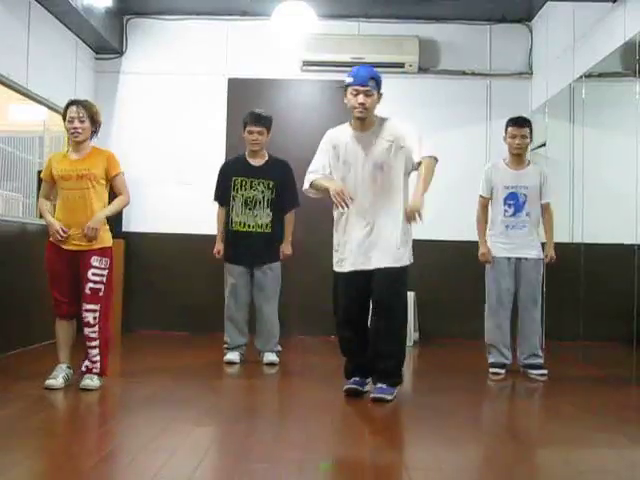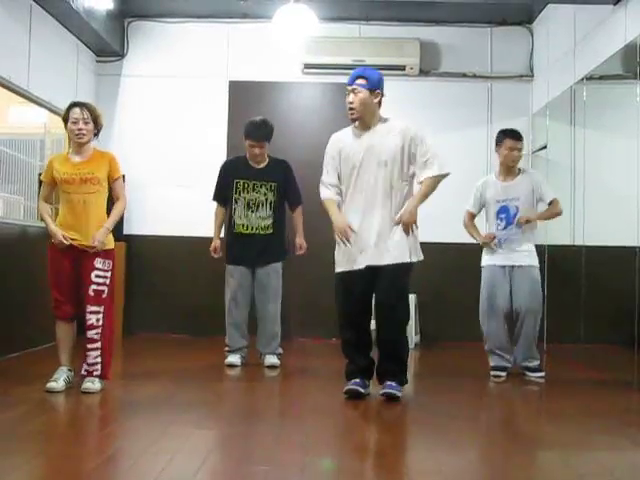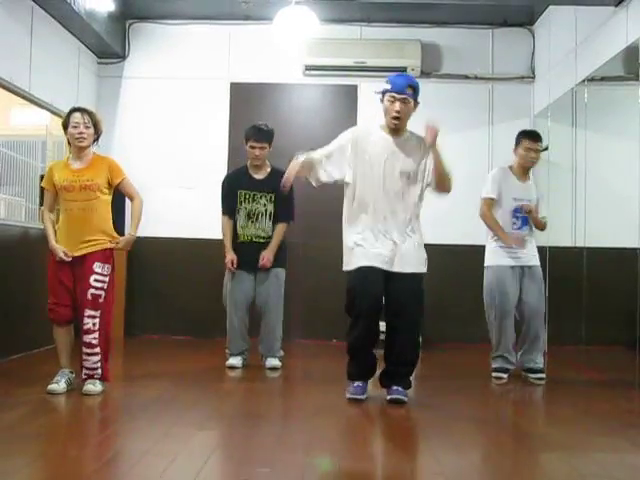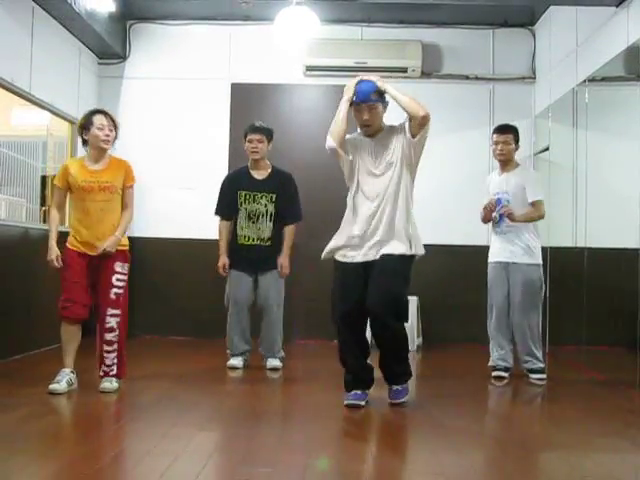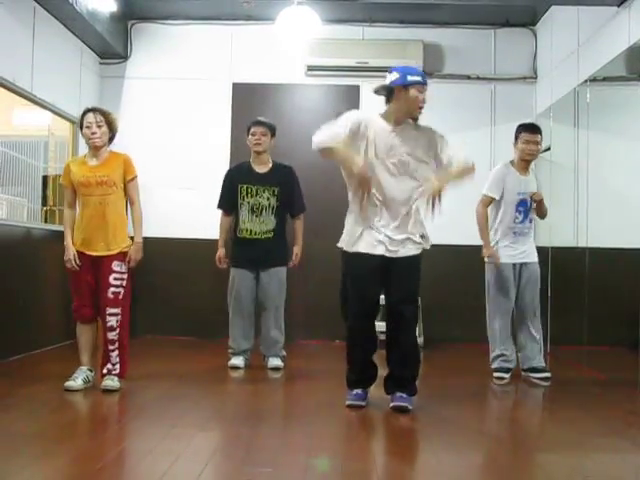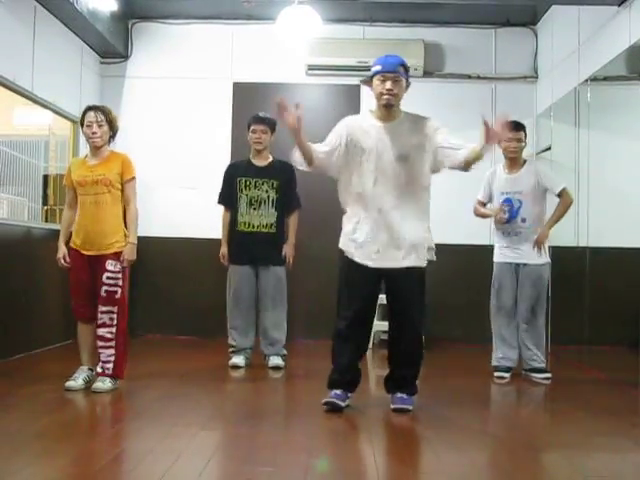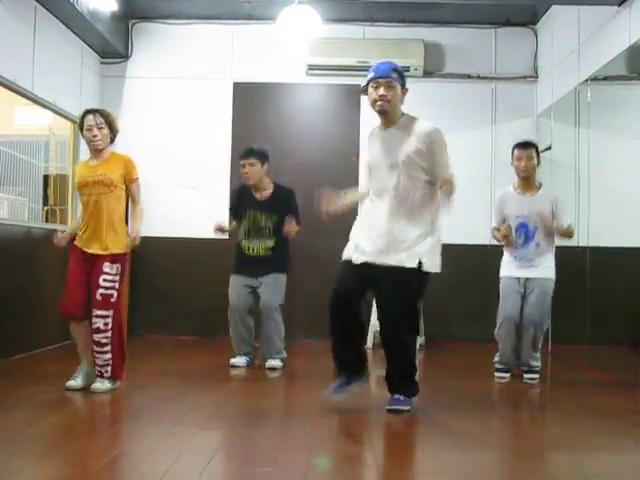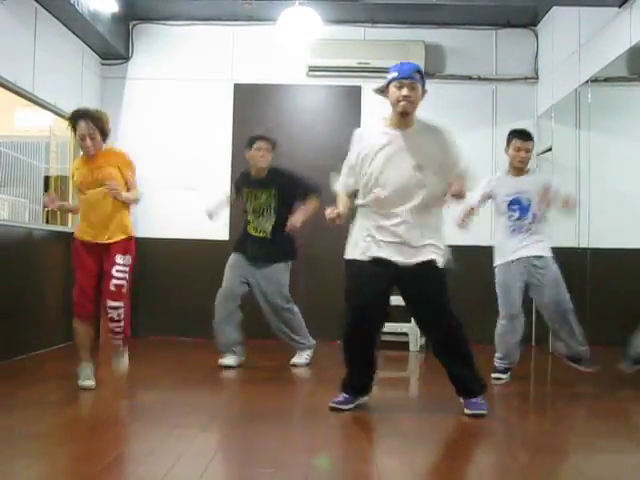
dt=0.5s
person 1, frame 1
left shoulder: (395, 131)
right shoulder: (333, 138)
left elbow: (427, 158)
right elbow: (312, 181)
left wrist: (418, 197)
right wrist: (331, 184)
left hip: (389, 241)
right hip: (349, 242)
left knee: (389, 312)
right knee: (348, 314)
left ankle: (386, 378)
right ankle: (357, 373)
person 1, frame 2
left shoulder: (403, 133)
right shoulder: (338, 141)
left elbow: (434, 171)
right elbow: (328, 188)
left wrist: (413, 206)
right wrist: (335, 217)
left hip: (393, 243)
right hip: (352, 246)
left knee: (392, 312)
right knee: (351, 313)
left ankle: (393, 376)
right ankle: (358, 374)
person 1, frame 3
left shoulder: (421, 145)
right shoulder: (357, 138)
left elbow: (444, 188)
right elbow: (319, 162)
left wrist: (434, 148)
right wrist: (299, 164)
left hip: (406, 250)
right hip: (363, 248)
left knee: (406, 319)
right knee: (364, 315)
left ankle: (398, 380)
right ankle: (359, 376)
person 1, frame 4
left shoulder: (404, 139)
right shoulder: (352, 146)
left elbow: (422, 115)
right elbow: (333, 142)
left wrist: (386, 88)
right wrist: (345, 98)
left hip: (394, 245)
right hip: (352, 248)
left knee: (384, 312)
right knee: (347, 317)
left ankle: (397, 376)
right ankle: (357, 384)
person 1, frame 5
left shoulder: (428, 137)
right shoulder: (361, 123)
left elbow: (466, 165)
right elbow: (321, 140)
left wrist: (442, 178)
right wrist: (353, 163)
left hip: (406, 242)
right hip: (362, 239)
left knee: (403, 317)
right knee: (359, 317)
left ankle: (401, 387)
right ankle: (359, 384)
person 1, frame 6
left shoulder: (424, 128)
right shoulder: (351, 127)
left elbow: (460, 160)
right elbow: (315, 162)
left wrist: (483, 146)
right wrist: (297, 135)
left hip: (409, 245)
right hip: (361, 242)
left knee: (407, 321)
right knee: (351, 317)
left ankle: (402, 387)
right ankle: (340, 385)
person 1, frame 7
left shoulder: (425, 132)
right shoulder: (375, 136)
left elbow: (444, 181)
left wrist: (445, 190)
right wrist: (347, 200)
left hip: (408, 245)
right hip: (365, 241)
left knee: (398, 323)
right knee: (341, 306)
left ankle: (402, 389)
right ankle: (351, 372)
person 1, frame 8
left shoulder: (435, 137)
right shoulder: (365, 138)
left elbow: (455, 179)
right elbow: (346, 189)
left wrist: (457, 189)
right wrist: (340, 208)
left hip: (421, 248)
right hip: (371, 247)
left knee: (442, 324)
right knee: (360, 324)
left ankle: (471, 390)
right ankle: (355, 388)
person 2, frame 1
left shoulder: (105, 157)
right shoulder: (55, 161)
left elbow: (124, 196)
right elbow: (43, 198)
left wrist: (101, 216)
right wrist: (50, 221)
left hip: (94, 244)
right hip: (61, 243)
left knee: (93, 307)
right knee: (63, 306)
left ankle: (92, 369)
right ankle: (63, 367)
person 2, frame 2
left shoulder: (107, 160)
right shoulder: (55, 163)
left elbow: (121, 200)
right elbow: (43, 201)
left wrist: (105, 230)
right wrist: (53, 228)
left hip: (97, 247)
right hip: (63, 245)
left knee: (95, 309)
right knee: (63, 308)
left ankle: (94, 372)
right ankle: (65, 369)
person 2, frame 3
left shoulder: (107, 165)
right shoulder: (55, 170)
left elbow: (135, 198)
right elbow: (48, 211)
left wrist: (132, 233)
right wrist: (52, 241)
left hip: (98, 249)
right hip: (64, 251)
left knee: (93, 313)
right knee: (60, 313)
left ankle: (95, 375)
right ankle: (65, 372)
person 2, frame 4
left shoulder: (123, 168)
right shoulder: (70, 168)
left elbow: (127, 208)
right elbow: (56, 208)
left wrist: (117, 237)
right wrist: (52, 243)
left hip: (113, 251)
right hip: (77, 249)
left knee: (111, 313)
right knee: (71, 310)
left ankle: (110, 373)
right ankle: (68, 372)
person 2, frame 5
left shoulder: (122, 161)
right shoulder: (72, 167)
left elbow: (135, 204)
right elbow: (69, 208)
left wrist: (137, 242)
right wrist: (68, 243)
left hip: (115, 248)
right hip: (82, 249)
left knee: (112, 309)
right knee: (84, 310)
left ankle: (113, 370)
right ankle: (85, 369)
person 2, frame 6
left shoulder: (122, 161)
right shoulder: (75, 167)
left elbow: (131, 205)
right elbow: (70, 207)
left wrist: (131, 242)
right wrist: (61, 242)
left hip: (112, 248)
right hip: (80, 248)
left knee: (109, 311)
right knee: (83, 311)
left ankle: (109, 372)
right ankle: (86, 368)
person 2, frame 7
left shoulder: (123, 162)
right shoulder: (81, 168)
left elbow: (136, 201)
left wrist: (135, 227)
right wrist: (68, 230)
left hip: (113, 249)
right hip: (82, 246)
left knee: (104, 310)
right knee: (72, 308)
left ankle: (109, 374)
right ankle: (85, 364)
person 2, frame 8
left shoulder: (118, 158)
right shoulder: (78, 166)
left elbow: (136, 197)
left wrist: (124, 195)
right wrist: (58, 205)
left hip: (118, 239)
right hip: (85, 241)
left knee: (115, 300)
right knee: (83, 305)
left ankle: (120, 348)
right ankle: (85, 364)
person 3, frame 1
left shoulder: (539, 172)
right shoulder: (492, 170)
left elbow: (546, 210)
right elbow: (482, 208)
left wrist: (549, 244)
right wrist: (482, 242)
left hip: (531, 252)
right hip: (498, 251)
left knee: (531, 306)
right knee: (497, 305)
left ankle: (531, 358)
right ankle: (498, 358)
person 3, frame 2
left shoulder: (532, 179)
right shoulder: (484, 185)
left elbow: (557, 208)
right elbow: (468, 219)
left wrist: (535, 216)
right wrist: (480, 238)
left hip: (525, 260)
right hip: (494, 260)
left knee: (529, 309)
right knee: (492, 312)
left ankle: (528, 360)
right ankle: (500, 360)
person 3, frame 3
left shoulder: (534, 186)
right shoulder: (499, 175)
left elbow: (542, 225)
right elbow: (485, 210)
left wrist: (535, 218)
right wrist: (506, 236)
left hip: (529, 260)
right hip: (499, 260)
left knee: (535, 312)
right knee: (502, 313)
left ankle: (531, 362)
right ankle: (502, 363)
person 3, frame 4
left shoulder: (526, 175)
right shoulder: (492, 178)
left elbow: (540, 211)
left wrist: (517, 217)
right wrist: (486, 212)
left hip: (525, 255)
right hip: (497, 256)
left knee: (525, 311)
right knee: (497, 311)
left ankle: (533, 363)
right ankle: (501, 361)
person 3, frame 5
left shoulder: (533, 177)
right shoulder: (502, 172)
left elbow: (542, 214)
right elbow: (482, 208)
left wrist: (539, 202)
right wrist: (486, 244)
left hip: (527, 255)
right hip: (501, 254)
left knee: (530, 310)
right knee: (500, 309)
left ankle: (533, 362)
right ankle: (502, 362)
person 3, frame 6
left shoulder: (537, 171)
right shoulder: (493, 174)
left elbow: (567, 198)
right elbow: (477, 207)
left wrist: (546, 228)
right wrist: (491, 213)
left hip: (535, 256)
right hip: (504, 255)
left knee: (531, 312)
right knee: (502, 309)
left ankle: (534, 362)
right ankle: (504, 361)
person 3, frame 7
left shoulder: (550, 199)
right shoulder: (503, 197)
left elbow: (569, 232)
right elbow: (497, 231)
left wrist: (553, 228)
right wrist: (501, 236)
left hip: (541, 272)
right hip: (511, 271)
left knee: (535, 319)
right knee: (507, 317)
left ankle: (530, 362)
right ankle: (505, 361)
person 3, frame 8
left shoulder: (539, 179)
right shoulder: (495, 182)
left elbow: (567, 203)
right elbow: (475, 205)
left wrist: (555, 199)
right wrist: (468, 213)
left hip: (538, 255)
right hip: (507, 258)
left knee: (559, 305)
right knee: (510, 312)
left ankle: (573, 350)
right ankle: (504, 362)
person 4, frame 1
left shoulder: (281, 168)
right shoulder: (230, 167)
left elbow: (289, 209)
right elbow: (223, 206)
left wrist: (287, 242)
right wrist: (219, 240)
left hip: (268, 248)
right hip: (236, 246)
left knee: (267, 299)
right knee: (236, 299)
left ankle: (269, 348)
right ankle: (235, 346)
person 4, frame 2
left shoulder: (282, 168)
right shoulder: (230, 167)
left elbow: (295, 204)
right elbow: (222, 204)
left wrist: (300, 235)
right wrist: (216, 236)
left hip: (271, 249)
right hip: (237, 248)
left knee: (269, 301)
right knee: (236, 300)
left ankle: (270, 350)
right ankle: (236, 348)
person 4, frame 3
left shoulder: (282, 179)
right shoulder: (233, 178)
left elbow: (284, 221)
right elbow: (227, 218)
left wrist: (271, 251)
right wrist: (229, 251)
left hip: (272, 256)
right hip: (240, 255)
left knee: (272, 306)
right knee: (236, 305)
left ankle: (271, 353)
right ankle: (237, 352)
person 4, frame 4
left shoulder: (284, 180)
right shoulder: (233, 179)
left elbow: (291, 222)
right elbow: (225, 220)
left wrist: (285, 255)
right wrist: (223, 253)
left hip: (271, 258)
right hip: (240, 257)
left knee: (273, 307)
right knee: (237, 305)
left ankle: (272, 353)
right ankle: (238, 352)
person 4, frame 5
left shoulder: (285, 173)
right shoulder: (235, 173)
left elbow: (297, 212)
right elbow: (226, 213)
left wrist: (298, 244)
right wrist: (221, 246)
left hip: (274, 255)
right hip: (241, 254)
left knee: (273, 303)
right knee: (240, 302)
left ankle: (274, 352)
right ankle: (239, 351)
person 4, frame 6
left shoulder: (284, 170)
right shoulder: (234, 170)
left elbow: (292, 211)
right elbow: (228, 209)
left wrist: (290, 242)
right wrist: (224, 243)
left hip: (272, 249)
right hip: (241, 248)
left knee: (273, 301)
right knee: (240, 300)
left ankle: (274, 351)
right ankle: (240, 350)
person 4, frame 7
left shoulder: (284, 197)
right shoulder: (239, 194)
left elbow: (294, 226)
left wrist: (292, 229)
right wrist: (227, 229)
left hip: (273, 266)
right hip: (243, 265)
left knee: (270, 306)
right knee: (237, 305)
left ankle: (274, 355)
right ankle: (244, 352)
person 4, frame 8
left shoulder: (281, 176)
right shoulder: (243, 178)
left elbow: (313, 198)
left wrist: (300, 216)
right wrist: (219, 206)
left hip: (275, 255)
right hip: (245, 252)
left knee: (278, 303)
right knee: (227, 296)
left ankle: (304, 346)
right ankle: (232, 349)
